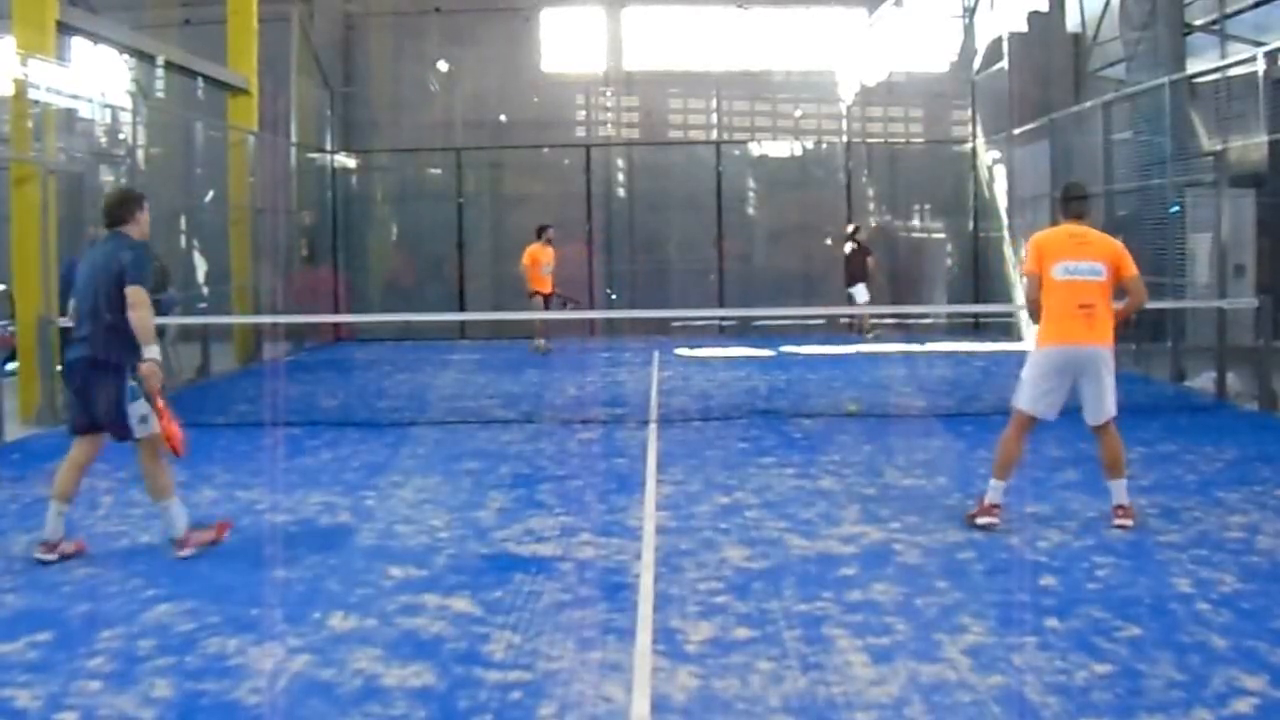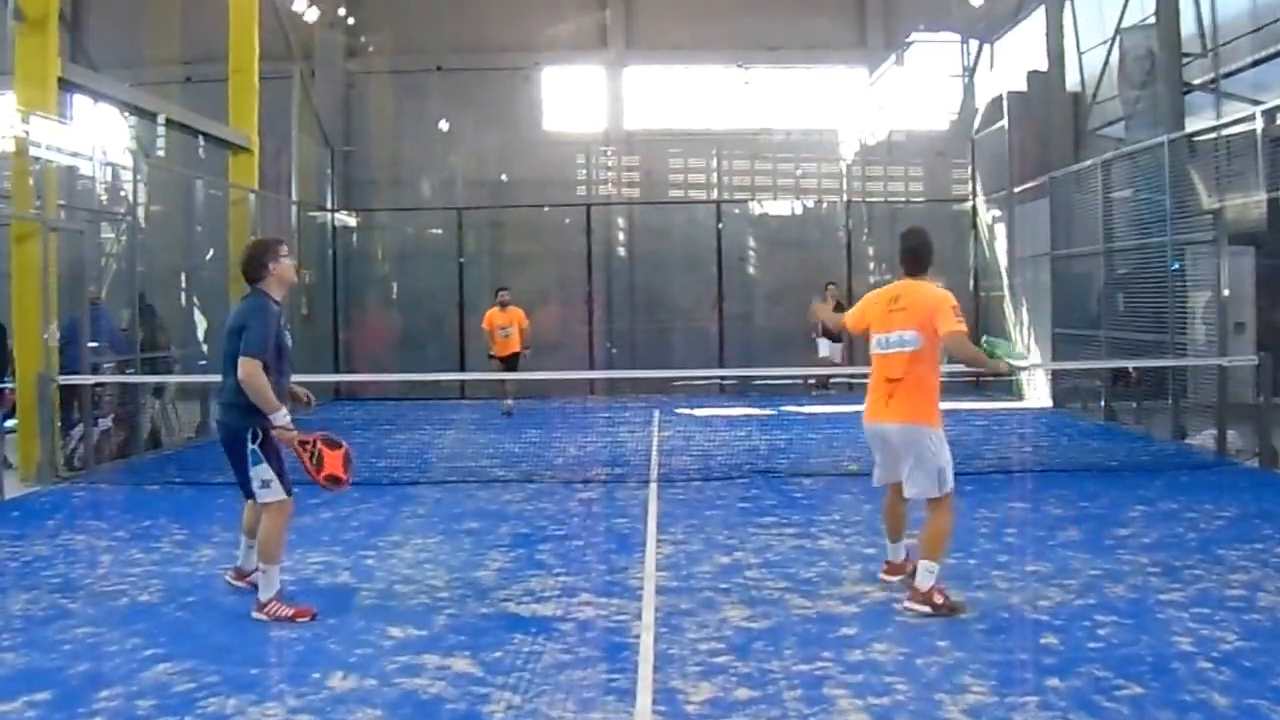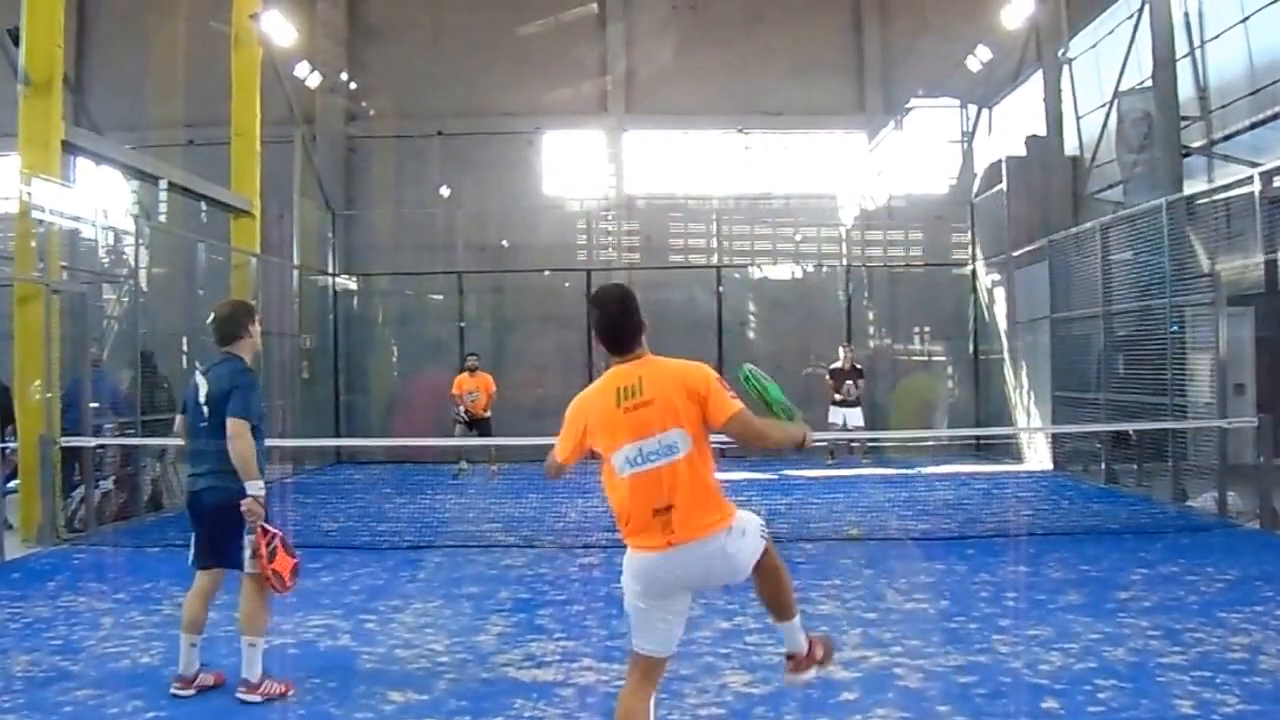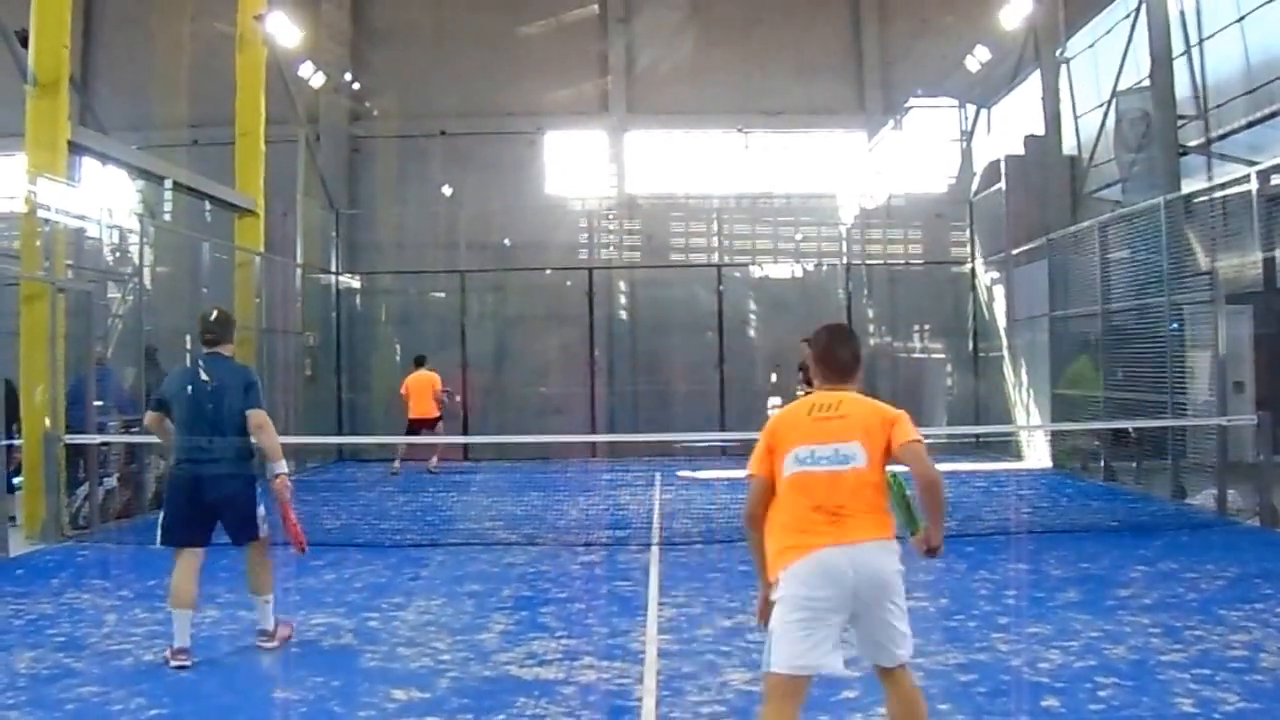
dt=1s
person 1, frame 1
left shoulder: (1041, 241)
right shoulder: (1112, 246)
left elbow: (1032, 297)
right elbow: (1139, 297)
left hip: (1053, 345)
right hip: (1097, 346)
left knee: (1020, 423)
right knee: (1105, 426)
left ankle: (991, 504)
right ankle: (1121, 506)
person 1, frame 2
left shoulder: (875, 300)
right shoulder: (939, 298)
left elbow: (842, 324)
right elbow: (959, 349)
left wrist: (825, 313)
right wrist: (996, 366)
left hip: (876, 418)
right hip: (917, 420)
left knee: (896, 490)
right knee: (939, 504)
left ankle: (895, 562)
right ankle: (924, 589)
person 1, frame 3
left shoulder: (585, 405)
right shoulder: (691, 377)
left elbow: (555, 467)
right elbow: (755, 435)
left wrist: (557, 460)
right wrist: (796, 433)
left hip: (647, 557)
right hip: (714, 538)
left knee: (643, 674)
right knee: (758, 542)
right ankle: (799, 649)
person 1, frame 4
left shoulder: (779, 421)
right shoulder: (887, 416)
left elbow: (755, 510)
right elbow: (928, 477)
left wrist: (766, 584)
right wrist: (933, 534)
left hip: (806, 566)
right hip: (872, 556)
right knee: (894, 672)
person 2, frame 1
left shoulder: (92, 254)
right shoulder: (132, 251)
left elbow: (74, 309)
right elbow: (137, 303)
right wrist: (151, 354)
left hip: (79, 359)
right hip: (112, 362)
left knee: (85, 447)
right knee: (153, 444)
left ankle: (51, 538)
right ankle: (182, 535)
person 2, frame 2
left shoulder: (263, 308)
right shoulder: (261, 312)
right elbow: (248, 374)
left wrist: (290, 389)
right wrist: (281, 419)
left hip: (249, 421)
right hip: (248, 424)
left knee: (262, 496)
right knee: (278, 504)
left ankle: (245, 568)
right ankle: (268, 600)
person 2, frame 3
left shoulder: (205, 375)
right shoulder: (242, 375)
left elbow: (182, 428)
right elbow: (238, 434)
right wrist: (254, 490)
left hip: (202, 489)
right hip: (232, 495)
left knee: (207, 578)
right knee: (257, 579)
left ankle: (187, 673)
right ankle: (252, 680)
person 2, frame 4
left shoulder: (177, 378)
right shoulder: (243, 376)
left elbow: (152, 422)
right elbow: (259, 424)
right wrist: (279, 470)
left hip: (187, 478)
right hip: (234, 477)
left knee: (187, 559)
right knee: (257, 548)
left ankle: (180, 647)
right ankle: (267, 629)
